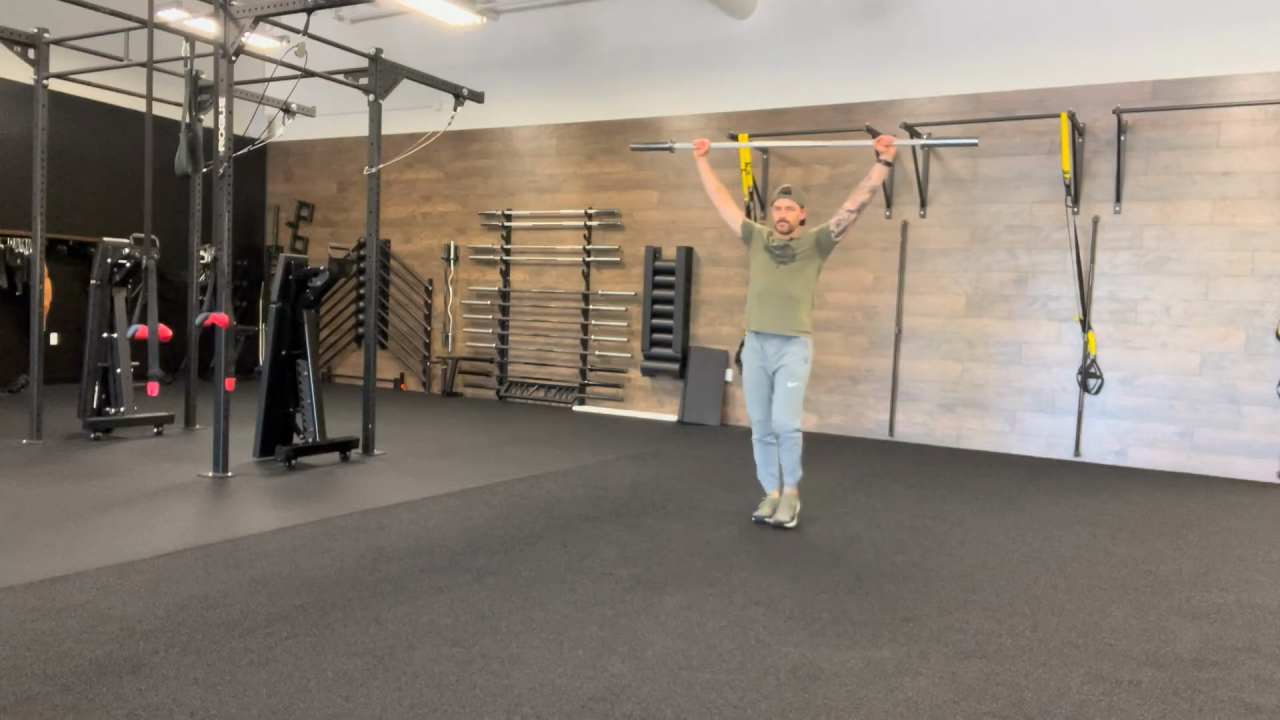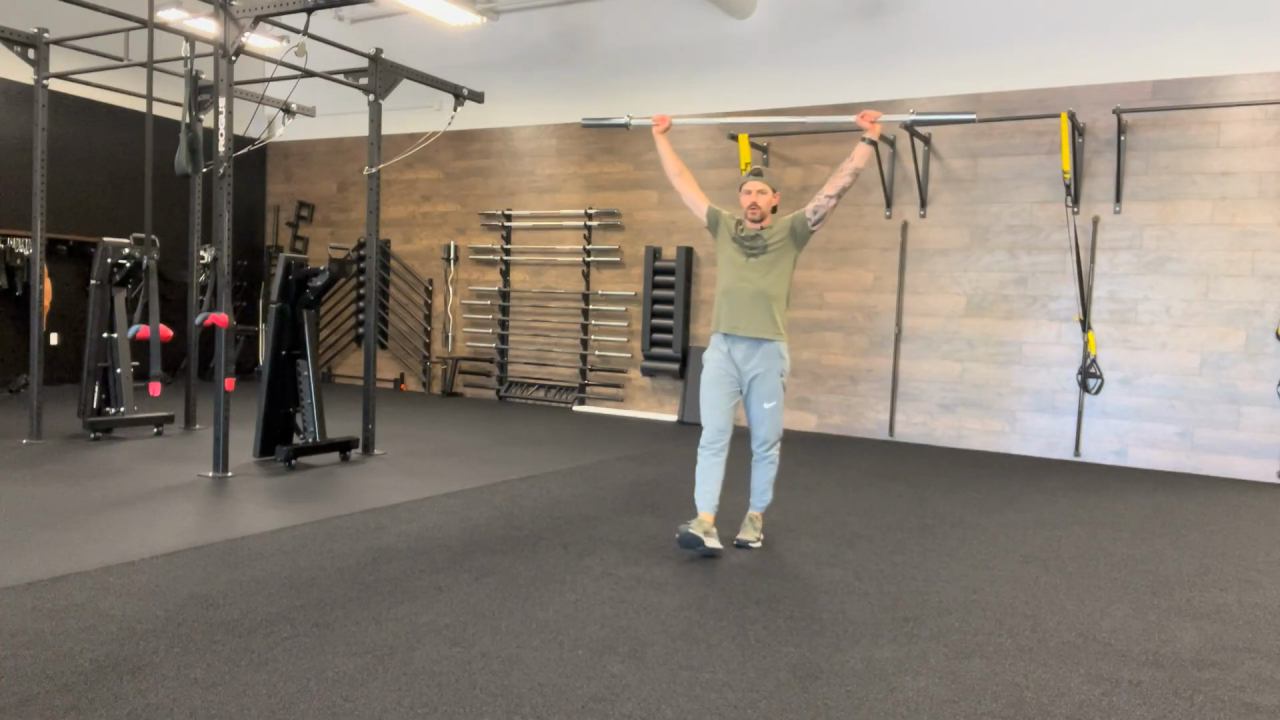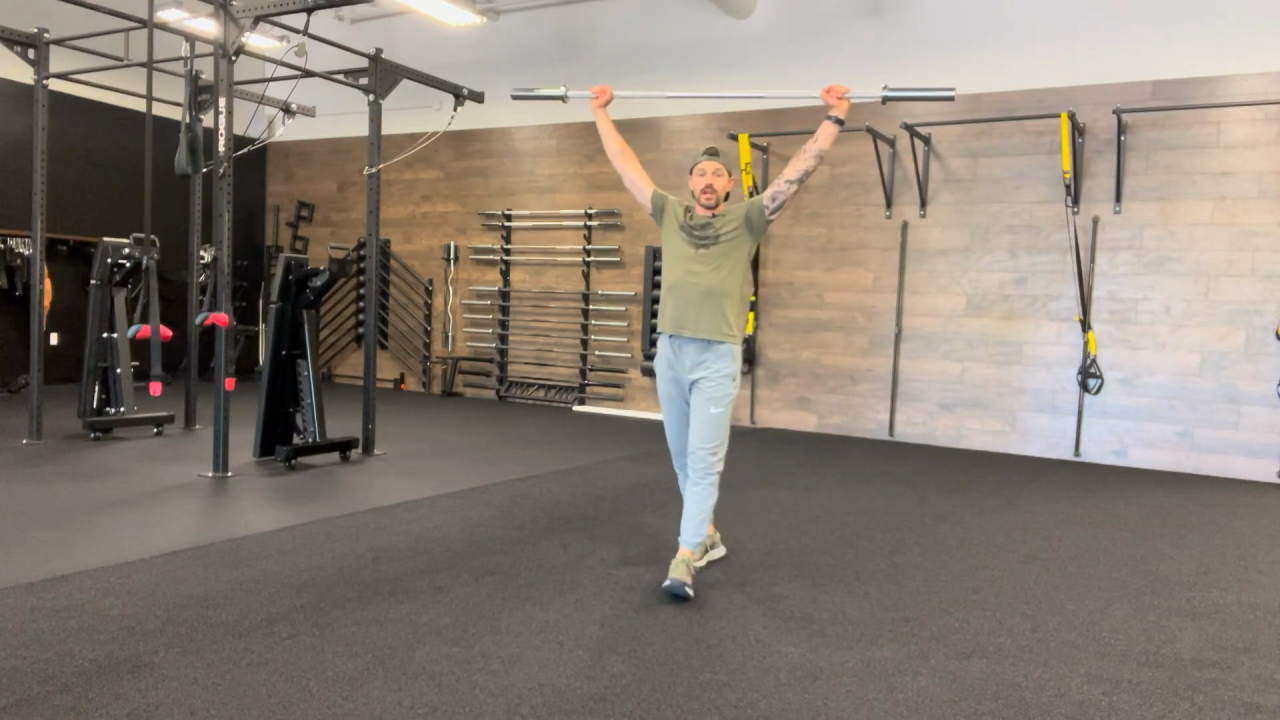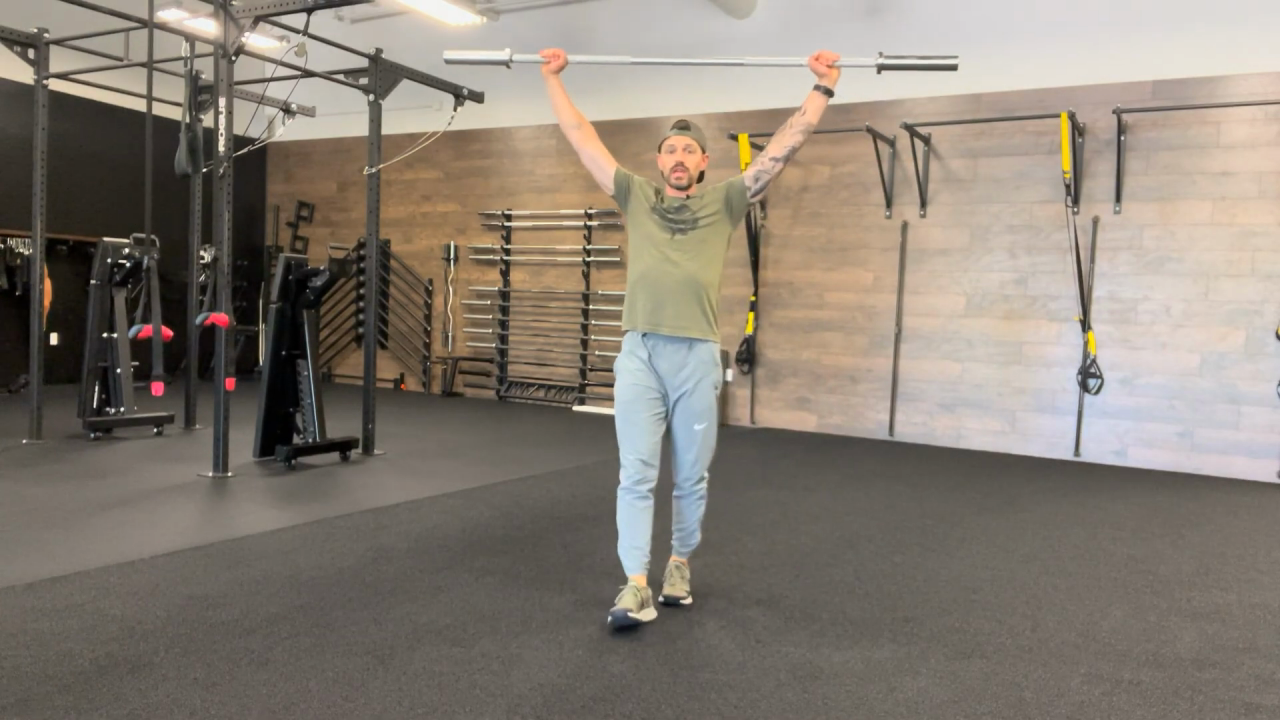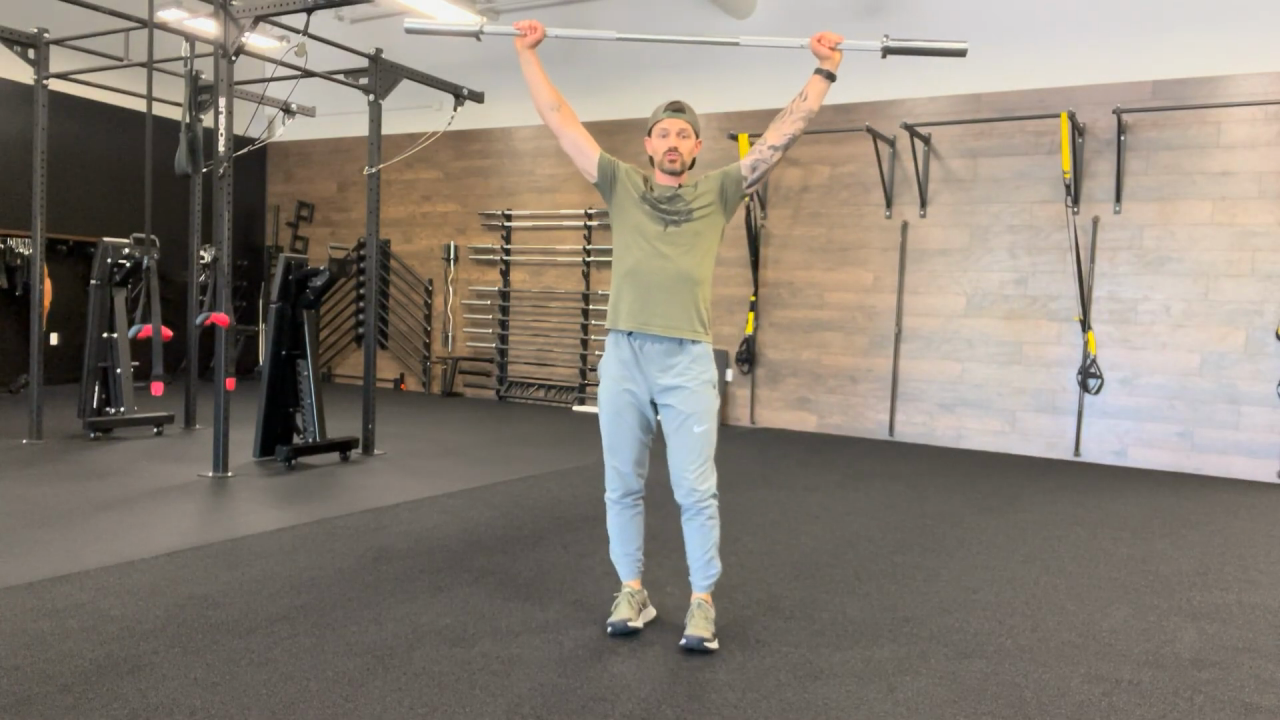
dt=1s
person 1, frame 1
left shoulder: (816, 242)
right shoulder: (756, 238)
left elbow: (856, 202)
right elbow: (721, 199)
left wrist: (884, 161)
right wrist: (702, 159)
left hip: (793, 345)
right hip: (755, 344)
left knee: (785, 422)
right knee: (762, 429)
left ankle: (790, 493)
right ankle: (771, 495)
person 1, frame 2
left shoulder: (791, 231)
right shoulder: (723, 226)
left elbow: (836, 187)
right elbow: (682, 182)
left wrist: (868, 138)
right wrist: (661, 136)
left hip: (767, 350)
right hip: (721, 347)
left knee: (765, 443)
right knee: (713, 437)
left ankle: (755, 517)
right ankle: (705, 523)
person 1, frame 3
left shoulder: (746, 218)
right shoulder: (669, 212)
left elbow: (798, 170)
right elbow: (625, 163)
left wrist: (835, 116)
right wrist: (601, 111)
left hip: (717, 355)
right hip: (670, 351)
left knee: (703, 459)
right knee: (682, 458)
left ankle: (684, 557)
right ankle: (706, 534)
person 1, frame 4
left shoulder: (725, 201)
right shoulder: (634, 195)
left elbow: (784, 146)
right elbow: (581, 137)
left wrist: (823, 86)
right wrist: (553, 78)
left hip: (696, 354)
right hip: (638, 352)
left knee: (690, 476)
right knee: (637, 474)
left ankle: (679, 563)
right ankle: (636, 585)
person 1, frame 5
left shoulder: (718, 191)
right shoulder: (620, 184)
left elbow: (781, 133)
right elbow: (560, 120)
left wrist: (824, 71)
right wrist: (528, 53)
left hip: (689, 358)
right hip: (624, 354)
left knee: (695, 490)
right knee: (623, 486)
left ankle: (702, 601)
right ankle: (632, 591)
